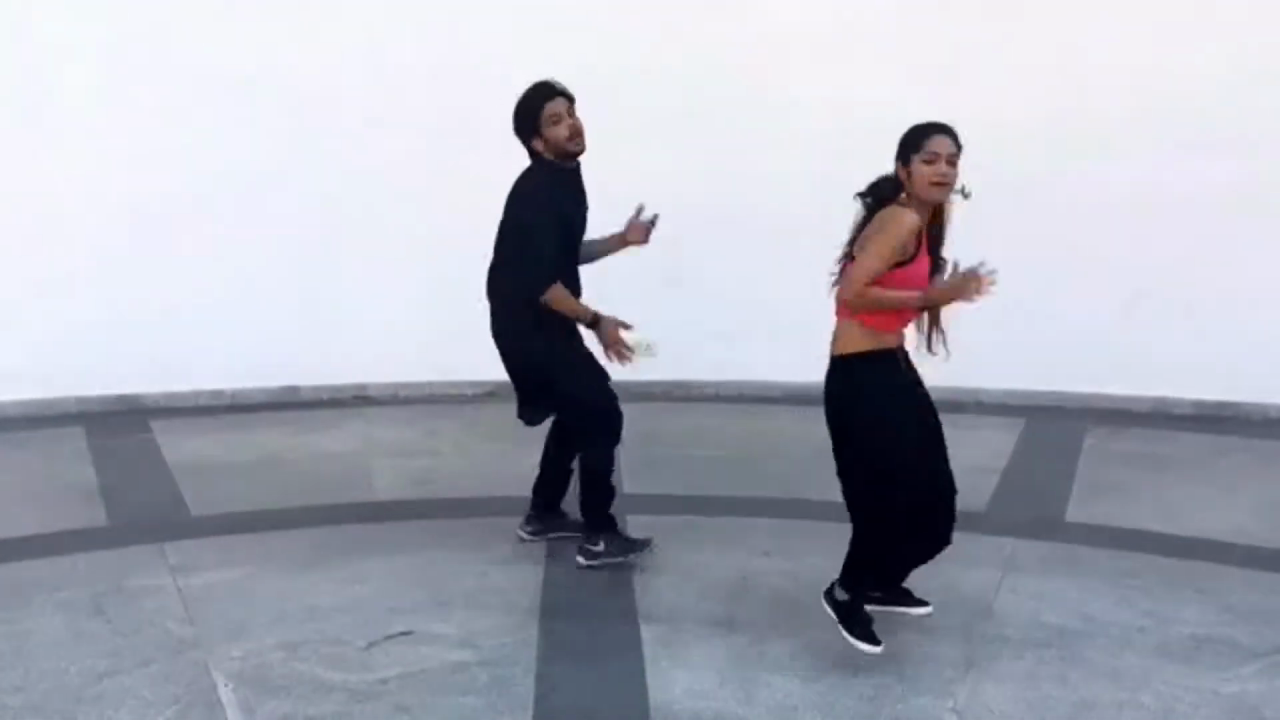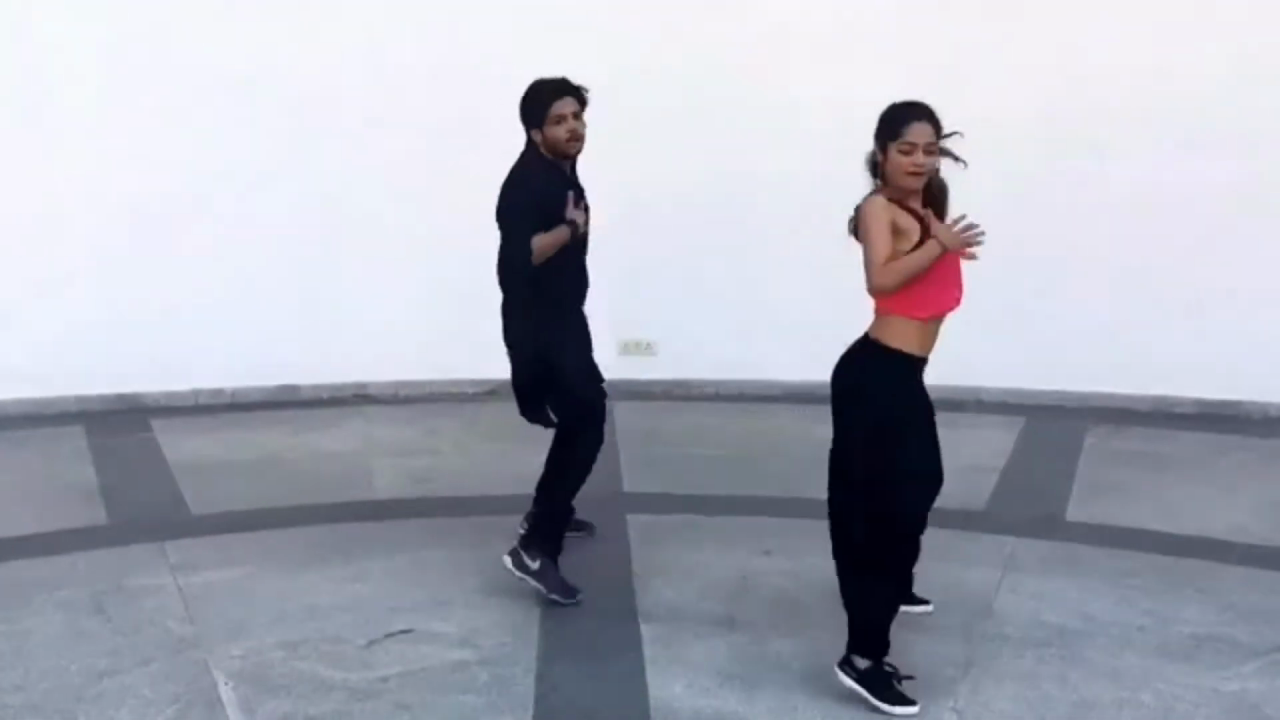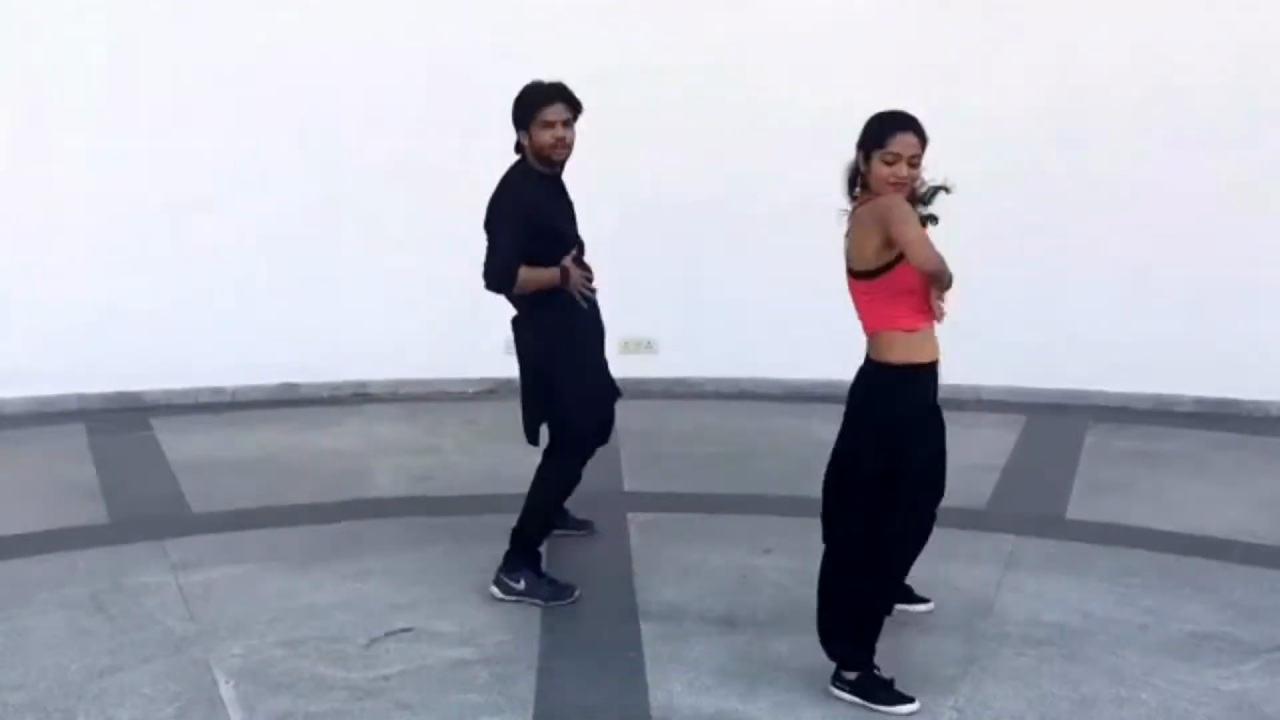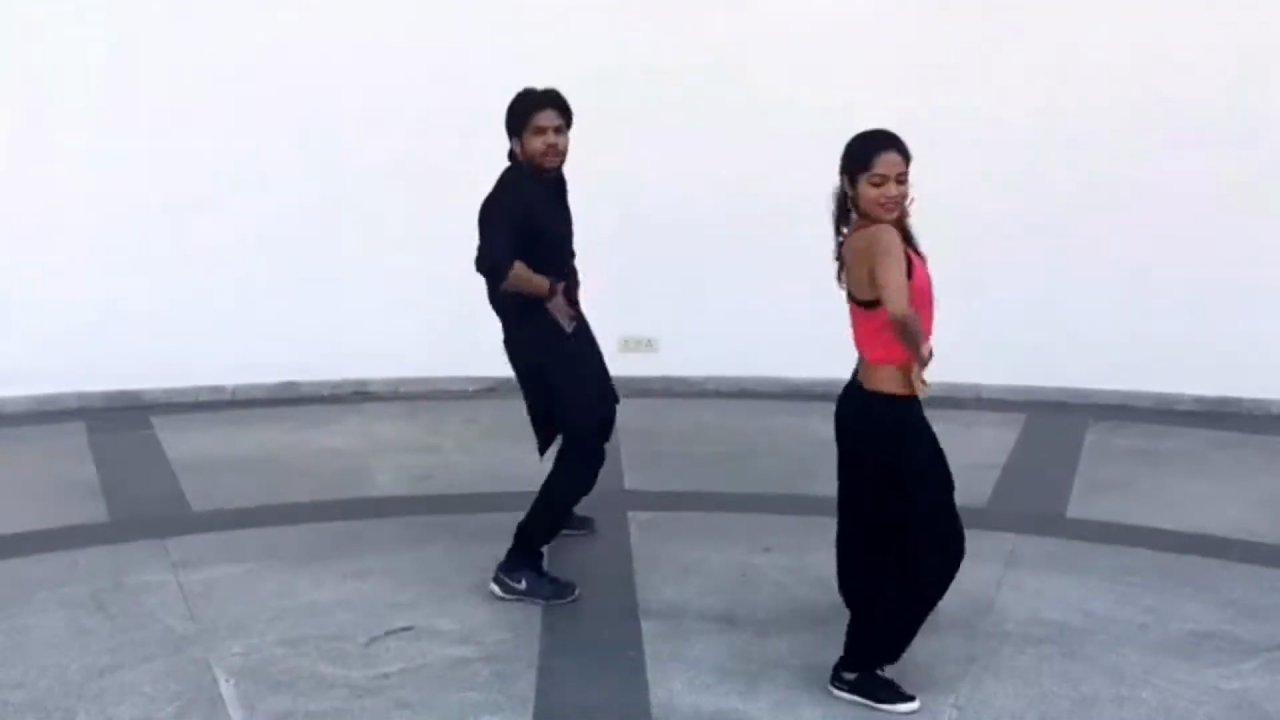
dt=0.2s
person 1, frame 1
left shoulder: (923, 220)
right shoulder: (899, 220)
right elbow: (849, 294)
left wrist: (949, 293)
right wrist: (930, 296)
left hip: (889, 366)
right hip: (861, 374)
left knee: (925, 488)
right knee: (911, 497)
left ankle: (881, 582)
right ankle: (848, 592)
person 1, frame 2
left shoulder: (923, 204)
right shoulder: (879, 207)
left elbow: (937, 275)
right elbow: (884, 278)
right wrist: (941, 239)
left hip: (893, 372)
right hip: (879, 376)
left knee: (915, 486)
right knee: (887, 509)
left ankle: (888, 586)
right ankle: (864, 657)
person 1, frame 3
left shoulder: (874, 215)
right shoulder: (888, 207)
right elbow: (930, 268)
right wrist: (936, 286)
left hip: (892, 383)
right hip: (899, 390)
left knee: (891, 508)
right knee: (890, 518)
left ankle: (884, 585)
right ankle: (852, 667)
person 1, frame 4
left shoulder: (881, 235)
right shoulder: (873, 244)
right elbow: (902, 309)
right wrist: (915, 364)
left hip: (872, 408)
right hip: (881, 415)
left knee: (892, 527)
right knee: (936, 541)
left ankle: (881, 596)
right ankle: (858, 668)
person 2, frame 1
left shoulder: (565, 177)
right shoulder: (538, 190)
right elbow: (538, 278)
left wrist: (621, 241)
right wrist: (596, 323)
left hip: (545, 322)
right hip: (528, 325)
left knee: (577, 415)
right knee: (603, 415)
left ankle: (543, 516)
right ankle: (597, 535)
person 2, frame 2
left shoulder: (560, 169)
right shoulder: (527, 180)
right elbow: (519, 256)
left wrist: (572, 222)
right wrist: (570, 227)
left hip: (561, 314)
right hip: (537, 320)
left knee: (580, 418)
right knee: (585, 424)
left ankle: (550, 511)
right ankle: (535, 550)
person 2, frame 3
left shoulder: (548, 179)
right shoulder: (515, 192)
right elbow: (501, 275)
left wrist: (573, 268)
right wrist: (562, 275)
left hip: (574, 322)
right hip: (550, 330)
left knee: (595, 420)
right knee: (574, 439)
left ankle: (550, 510)
right ankle: (516, 568)
person 2, frame 4
left shoulder: (550, 184)
right shoulder: (512, 196)
right elbow: (494, 262)
left wrist: (557, 292)
right wrist: (551, 290)
left hip: (558, 335)
right hip: (535, 339)
left knee: (599, 414)
right knee: (587, 447)
left ankle: (555, 509)
right ankle: (517, 568)
